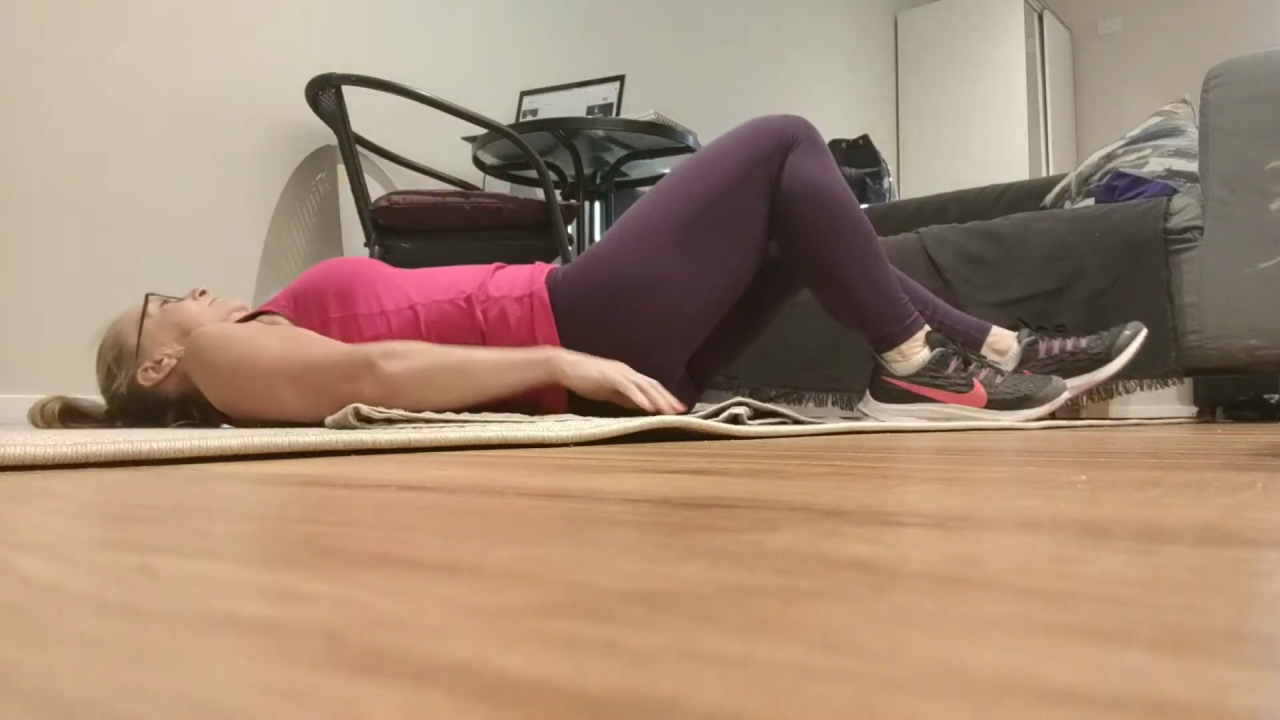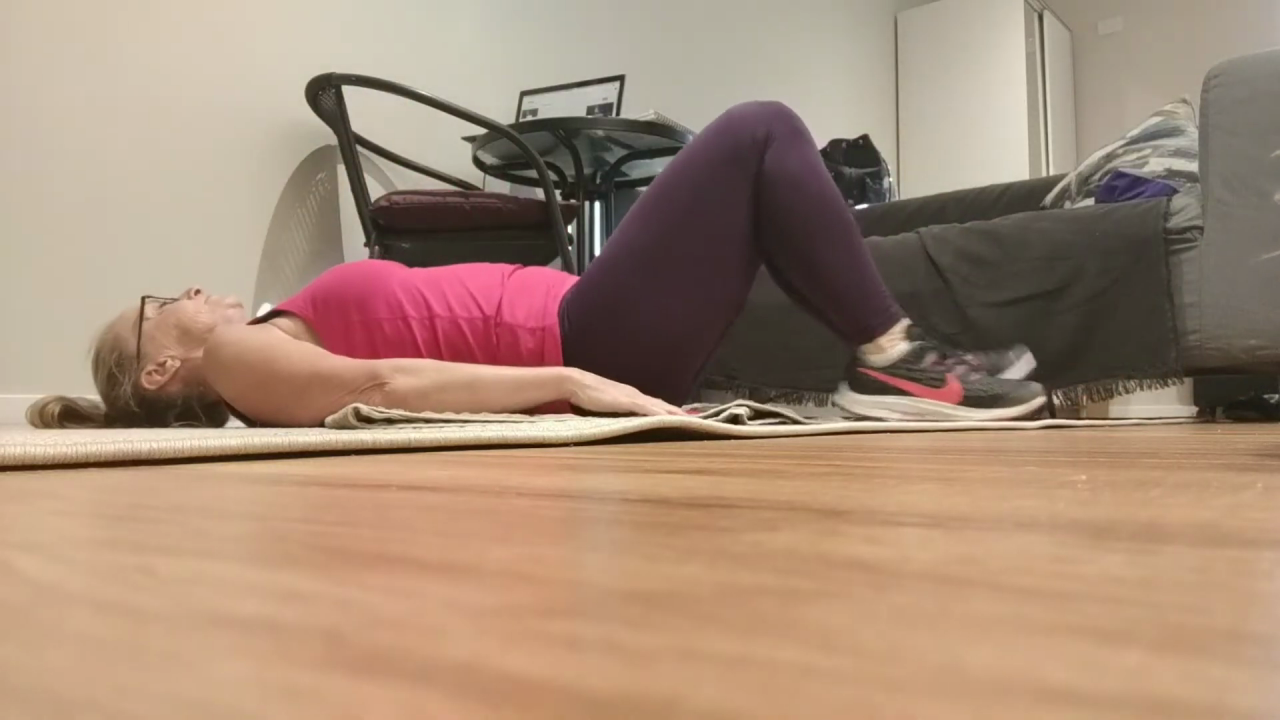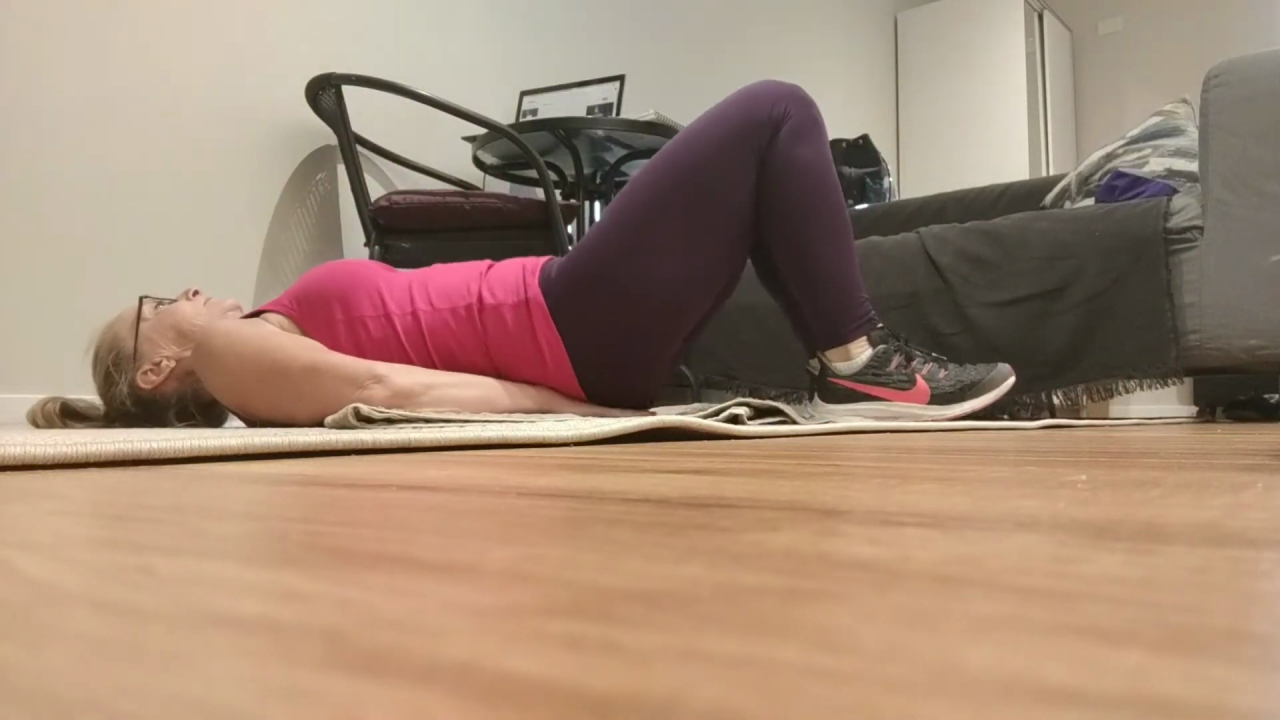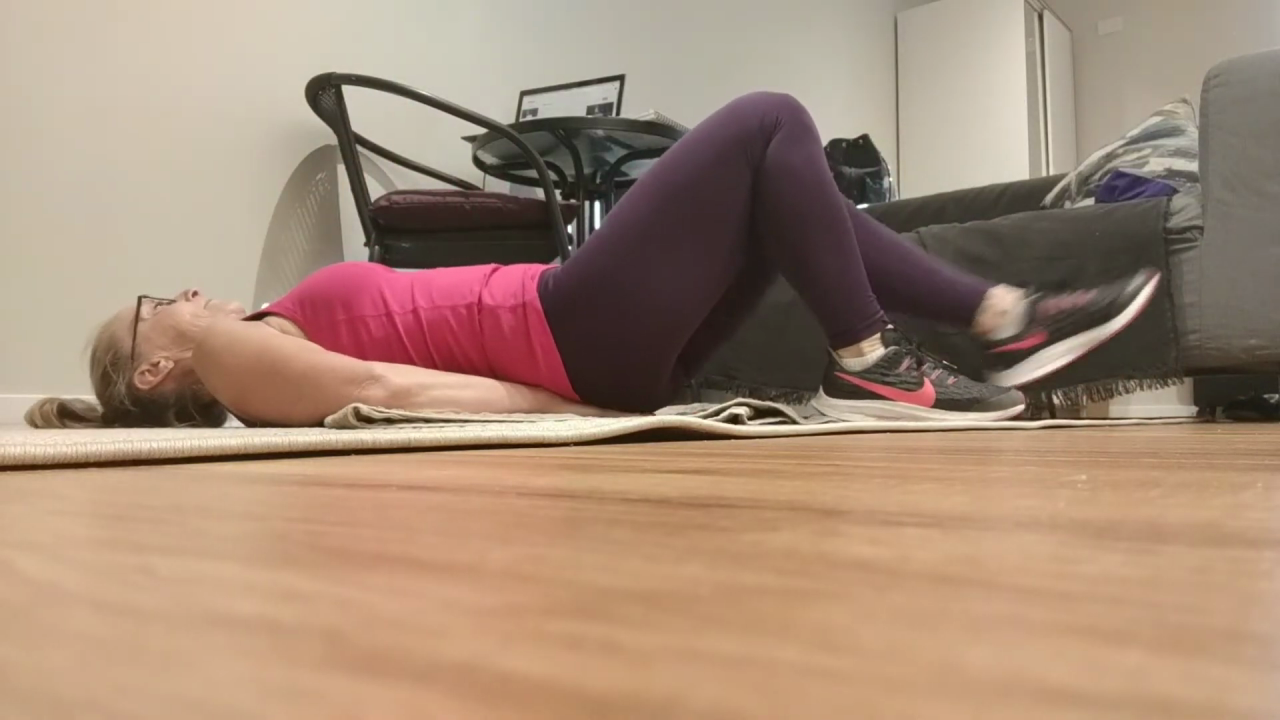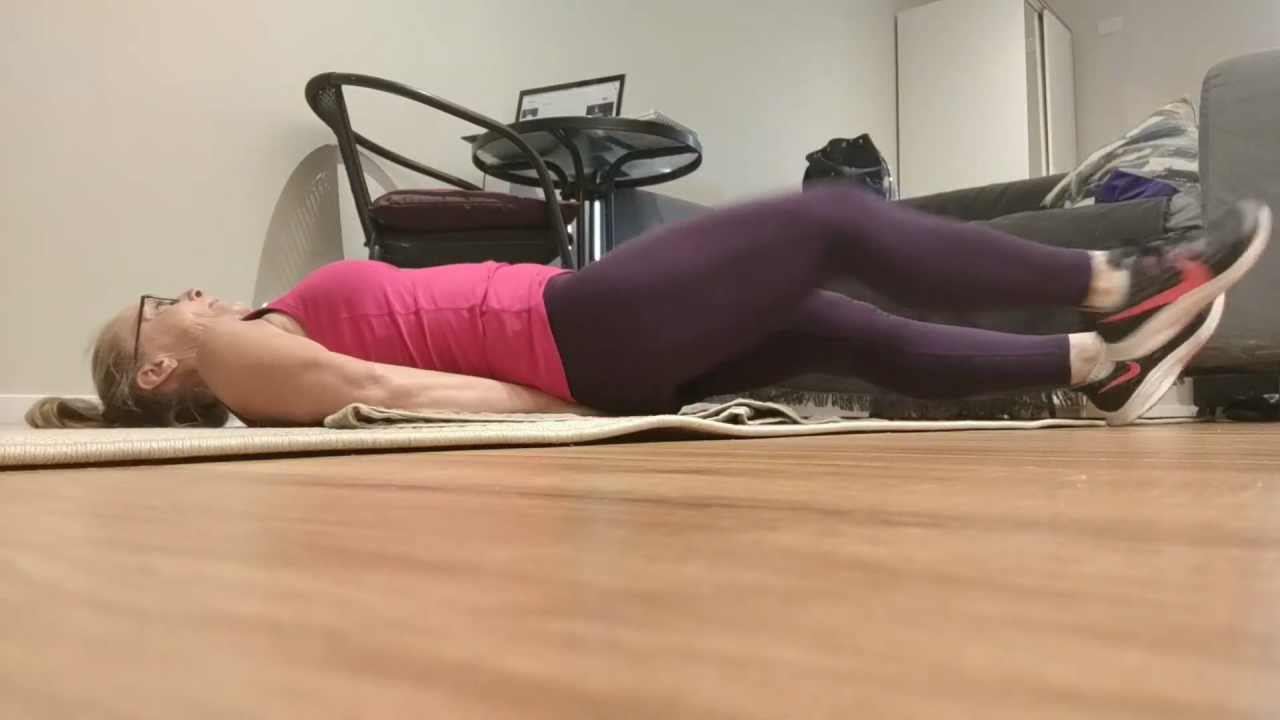
dt=1s
person 1, frame 1
left shoulder: (270, 342)
right shoulder: (226, 359)
right elbow: (372, 377)
right wrist: (561, 362)
left hip: (600, 347)
right hip: (586, 324)
left knee: (799, 226)
right knee: (785, 142)
left ankle: (998, 350)
right ankle: (915, 368)
person 1, frame 2
left shoulder: (273, 340)
right shoulder: (241, 362)
right elbow: (388, 386)
right wrist: (572, 383)
left hip: (577, 323)
right hip: (588, 344)
left knee: (756, 174)
right knee: (761, 131)
left ankle: (902, 357)
right ankle: (892, 363)
person 1, frame 3
left shoulder: (259, 339)
right shoulder: (230, 356)
right elbow: (386, 387)
right wrist: (557, 405)
left hip: (578, 322)
right hip: (578, 330)
left knee: (762, 166)
right knee: (776, 113)
left ankle: (854, 358)
right ankle: (857, 369)
person 1, frame 4
left shoulder: (276, 338)
right shoulder: (248, 360)
right elbow: (387, 390)
right wrist: (567, 414)
left hip: (582, 329)
right hip: (584, 335)
left knee: (783, 193)
right knee: (767, 121)
left ankle: (1010, 322)
right ankle: (869, 367)
person 1, frame 5
left shoulder: (272, 337)
right shoulder: (243, 357)
right elbow: (381, 384)
right wrist: (557, 418)
left hip: (591, 337)
right hip: (586, 338)
left knee: (838, 325)
right knee: (836, 220)
left ankle: (1099, 362)
right ankle: (1127, 285)
